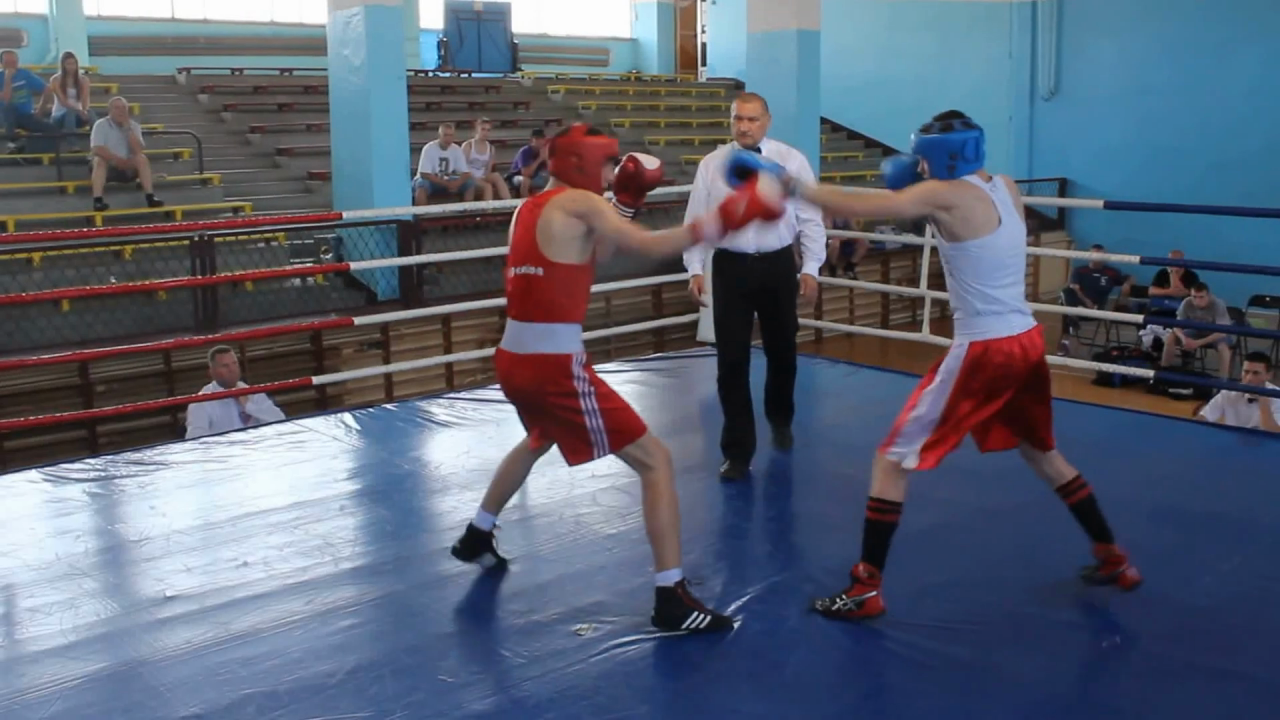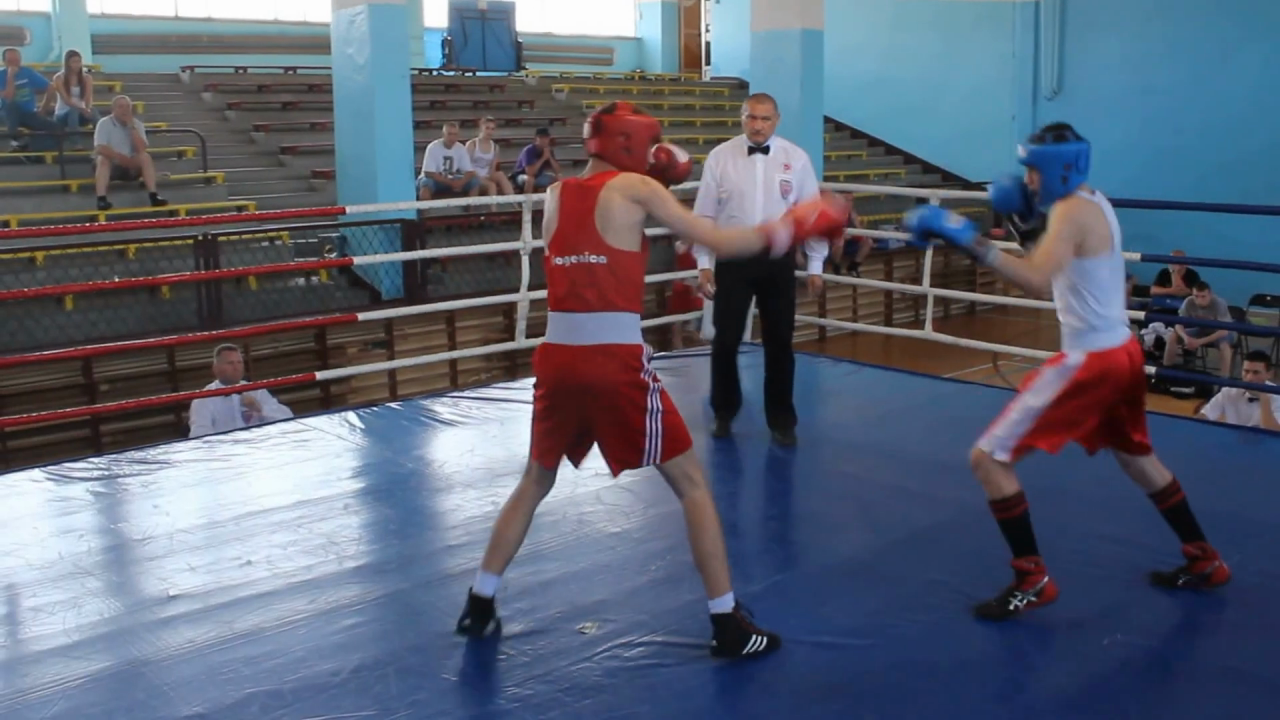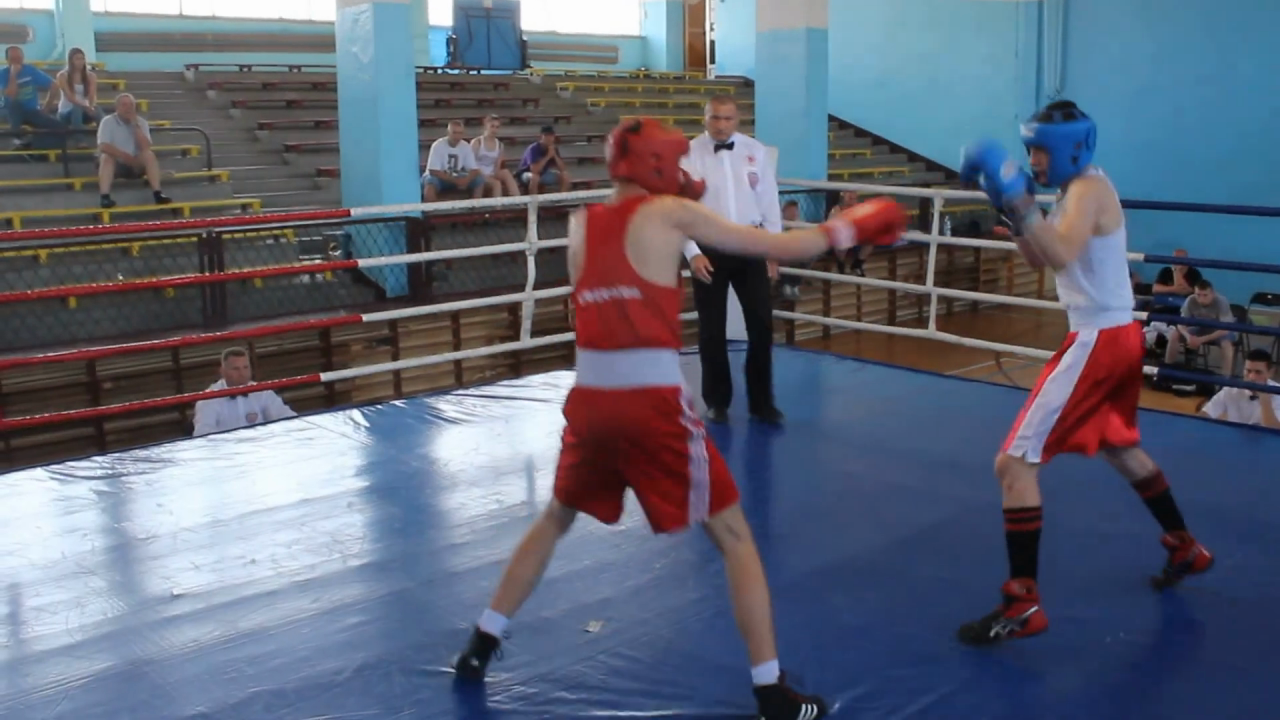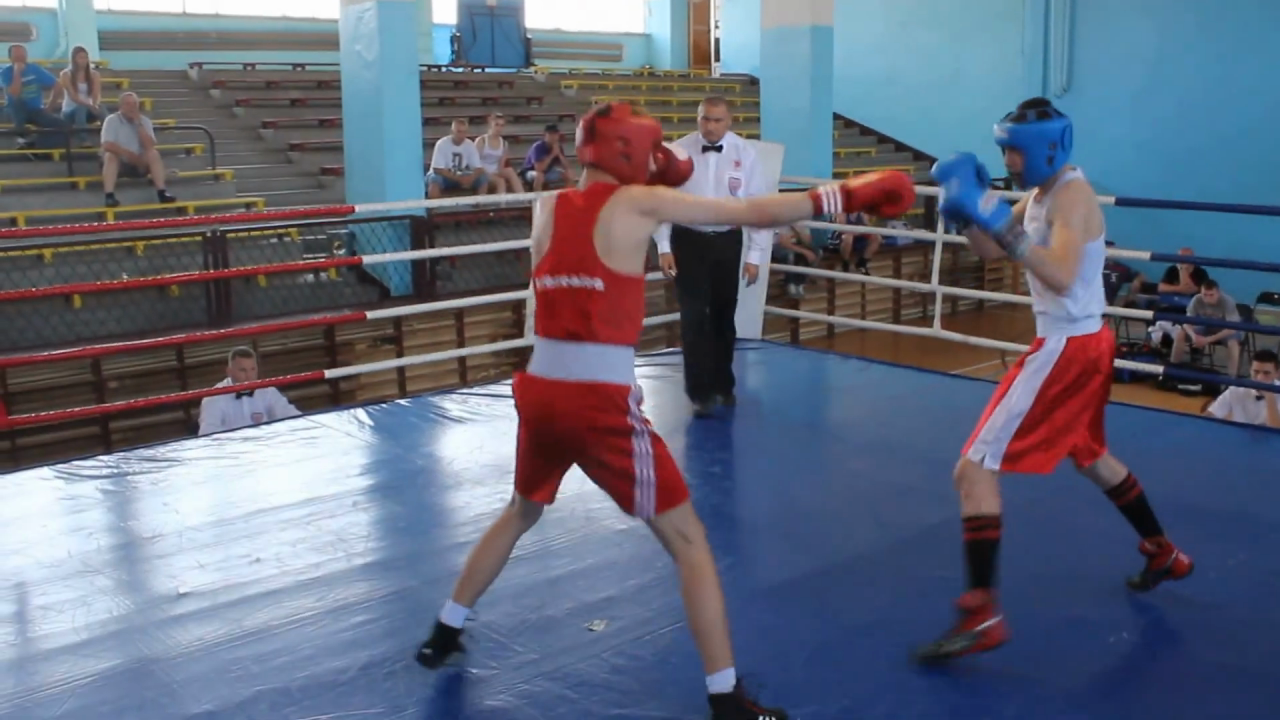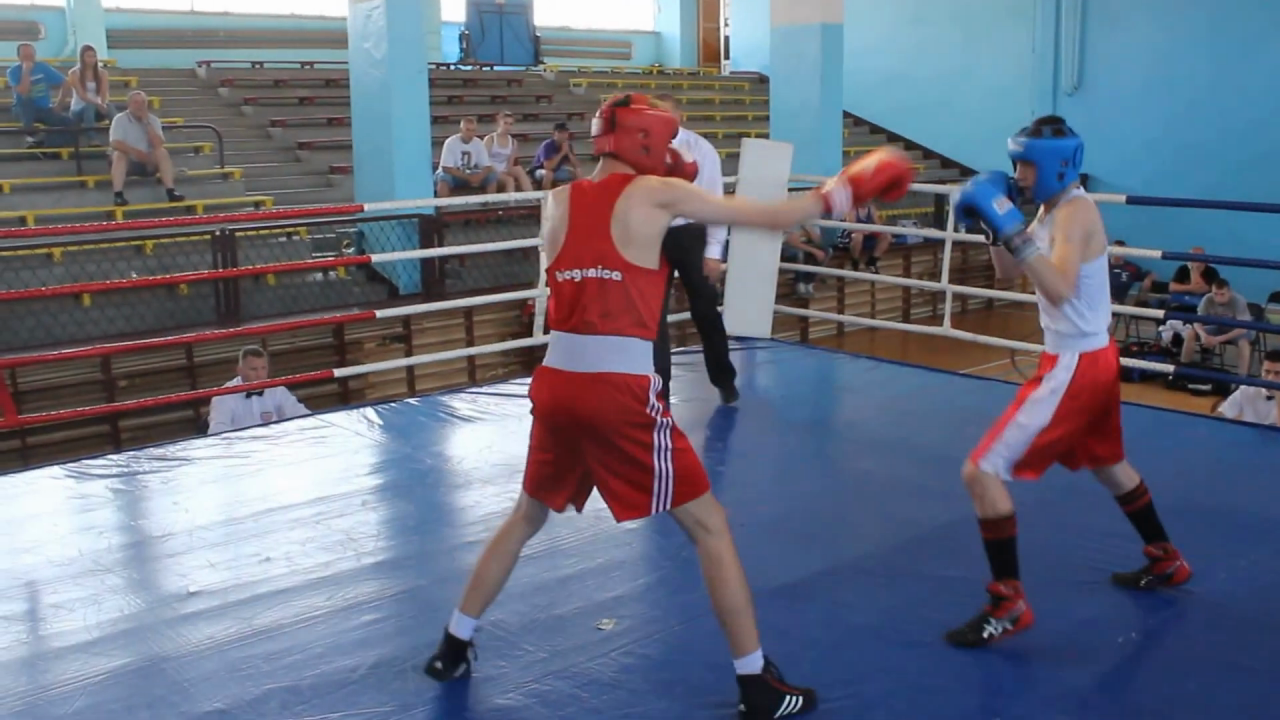
dt=0.5s
person 1, frame 1
left shoulder: (528, 210)
right shoulder: (576, 204)
right elbow: (651, 246)
left wrist: (629, 199)
right wrist: (726, 217)
left hip: (513, 359)
right hip: (557, 365)
left knee: (539, 442)
right knee: (656, 462)
left ankle: (477, 537)
right ankle: (671, 598)
person 1, frame 2
left shoulder: (556, 195)
right shoulder: (638, 188)
right elbow: (718, 242)
right wrist: (795, 228)
left hip: (558, 357)
right hip: (618, 362)
left knee: (534, 484)
right knee: (693, 485)
left ankle: (479, 607)
right ankle: (729, 623)
person 1, frame 3
left shoulder: (580, 226)
right shoulder: (671, 213)
right elbow: (778, 247)
right wrist: (849, 228)
left hip: (592, 401)
right hip: (656, 403)
left knee: (553, 523)
right knee: (735, 542)
left ankle: (480, 645)
person 1, frame 4
left shoulder: (548, 210)
right shoulder: (640, 202)
right elbow: (750, 213)
right wrist: (840, 193)
left hip: (542, 389)
right hip: (605, 401)
left knee: (521, 514)
right knee: (687, 543)
left ankle: (446, 633)
person 1, frame 5
left shoulder: (558, 202)
right shoulder: (657, 192)
right elbow: (773, 218)
right wrist: (852, 185)
left hip: (557, 384)
right hip: (622, 392)
left knee: (525, 518)
right knee: (710, 528)
left ankle: (454, 645)
person 2, frame 1
left shoulder: (944, 194)
right shoulder: (1007, 189)
left elbow: (853, 208)
left wrist: (786, 181)
left hip: (981, 350)
right hip: (1025, 341)
left knee: (893, 458)
right knee: (1043, 452)
left ankle: (866, 588)
right ankle: (1113, 560)
person 2, frame 2
left shoulder: (1071, 213)
right shoulder: (1093, 205)
left elbow: (1035, 281)
right elbow: (1051, 272)
left wrist: (970, 239)
right wrist: (1023, 220)
left hip: (1089, 361)
right hip: (1120, 354)
left knee: (987, 456)
right knee: (1137, 456)
left ankle: (1033, 577)
right ankle: (1205, 559)
person 2, frame 3
left shoulder: (1088, 190)
right shoulder: (1079, 188)
left elbow: (1059, 257)
right elbow: (1041, 258)
left wrist: (1017, 196)
right wrist: (1013, 206)
left hip: (1099, 341)
right hip: (1120, 337)
left knee: (1015, 463)
right knee: (1120, 449)
left ankle: (1023, 604)
right ankle: (1186, 548)
person 2, frame 4
left shoulder: (1071, 194)
right shoulder: (1043, 192)
left elbow: (1061, 278)
right elbow: (990, 250)
left wrist: (1000, 221)
right wrist: (977, 204)
left hip: (1067, 350)
right hip: (1086, 344)
left knee: (973, 471)
right knee: (1091, 456)
left ankle: (981, 617)
right ankle: (1163, 553)
person 2, frame 5
left shoulder: (1074, 212)
right shoulder: (1051, 209)
left elbow: (1059, 290)
right elbow: (1008, 271)
left wrist: (1012, 228)
right wrist: (997, 221)
left hip: (1076, 364)
right hip: (1087, 358)
left knee: (980, 473)
right knee: (1105, 463)
left ankle: (1009, 603)
right ankle: (1165, 560)
person 3, frame 1
left shoulder: (792, 161)
right shoulder: (712, 165)
left elbow: (811, 219)
right elbow: (696, 222)
left wrist: (811, 268)
right wrist: (695, 269)
left hip: (777, 266)
right hip: (730, 268)
left knee: (781, 354)
right knee: (732, 363)
left ankle: (779, 420)
right ankle: (737, 451)
person 3, frame 2
left shoulder: (796, 159)
right shoulder: (720, 157)
right elbow: (704, 214)
left wrist: (815, 265)
right wrist: (704, 263)
left hip: (778, 257)
right hip: (732, 255)
left knee: (779, 342)
right knee: (726, 339)
left ankle: (781, 421)
right ankle: (724, 412)
person 3, frame 3
left shoulder: (756, 151)
right shoulder: (689, 156)
left elbow: (770, 204)
right wrist: (692, 253)
right hip: (708, 248)
left knee: (761, 324)
right knee: (712, 329)
left ankle: (761, 401)
right ankle: (717, 401)
person 3, frame 4
left shoulder: (746, 154)
right shoulder: (679, 151)
left wrist: (755, 255)
right wrist: (663, 248)
left hip: (727, 241)
right hip: (687, 240)
left knee: (722, 319)
right knee: (693, 319)
left ankle: (722, 386)
right ankle: (699, 393)
person 3, frame 5
left shoulder: (701, 149)
left wrist: (713, 251)
left hip: (691, 237)
left knee: (705, 312)
left ankle: (724, 379)
right ankle: (657, 389)
